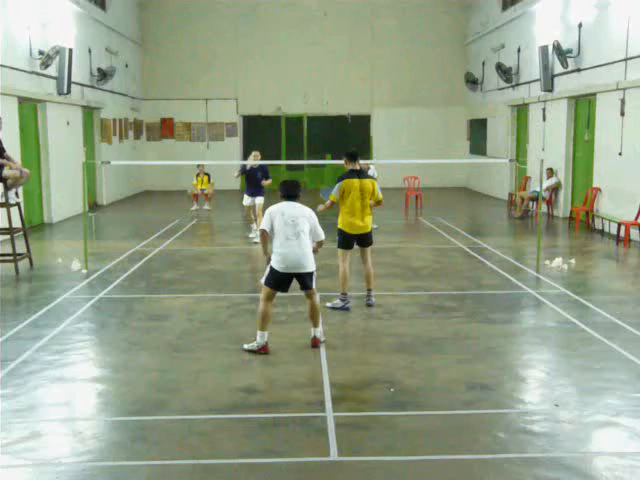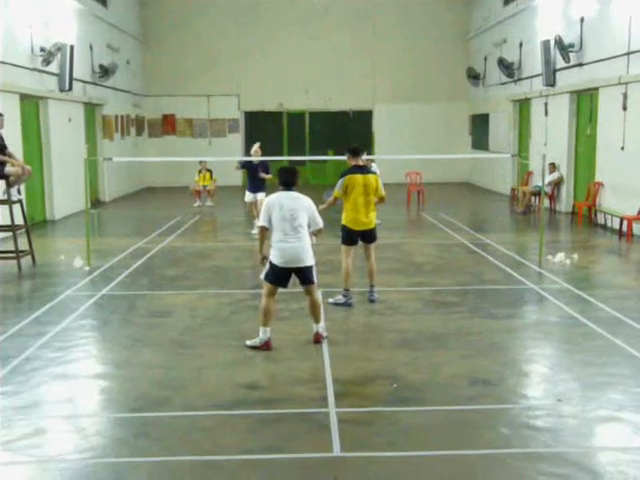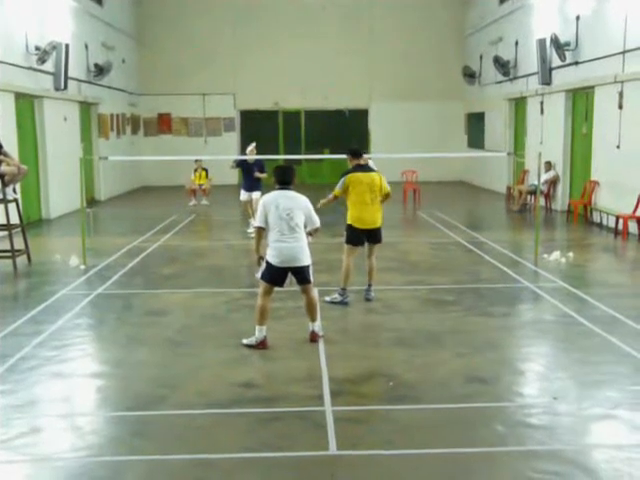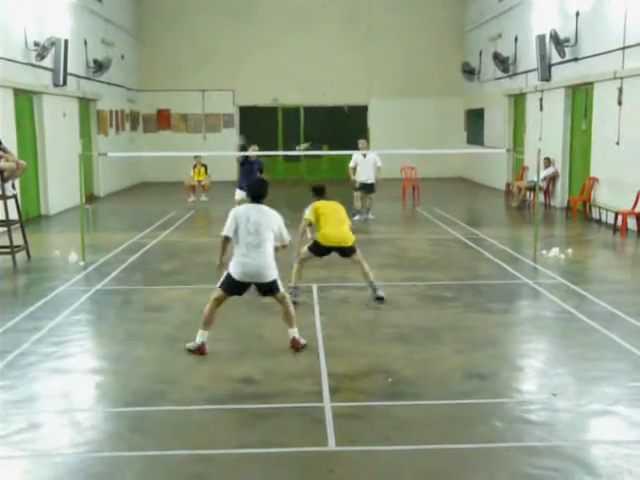
dt=1s
person 1, frame 1
left shoulder: (273, 209)
right shoulder: (308, 211)
left elbow: (263, 232)
right elbow: (320, 240)
left wrist: (267, 254)
right wrist: (313, 250)
left hip: (281, 260)
right hip: (305, 260)
left knee: (266, 298)
right knee: (312, 295)
left ankle: (261, 342)
right ankle: (317, 336)
person 1, frame 2
left shoulder: (271, 200)
right shoulder: (306, 201)
left elbow: (263, 228)
right elbow: (318, 228)
left wrist: (261, 251)
left hip: (280, 255)
right hip: (303, 254)
left knee: (268, 294)
right knee: (312, 291)
left ankle: (264, 338)
right ankle: (319, 331)
person 1, frame 3
left shoulder: (267, 199)
right shoulder: (302, 200)
left elbow: (260, 228)
right elbow: (315, 227)
left wrist: (258, 251)
left hip: (276, 254)
right hip: (300, 253)
left knee: (264, 293)
right knee: (308, 291)
left ankle: (260, 337)
right ankle: (315, 330)
person 1, frame 4
left shoulder: (238, 211)
right shoulder: (274, 216)
left elbow: (226, 237)
right elbow: (285, 243)
left wrist: (221, 258)
left hip: (240, 268)
right hip: (265, 269)
left knee: (216, 301)
right knee: (284, 300)
left ankle: (200, 342)
right ankle: (295, 338)
person 2, frame 1
left shoulder: (344, 180)
right shoulder: (370, 180)
left elbow: (332, 202)
right elbow: (379, 202)
left wrist: (322, 208)
left hip: (347, 226)
right hip: (365, 226)
left knee: (344, 262)
right knee: (367, 260)
left ankle: (344, 300)
right ankle: (370, 296)
person 2, frame 2
left shoulder: (347, 175)
right shoulder: (373, 175)
left elbow: (335, 198)
right elbow: (382, 198)
left wrist: (323, 207)
left hip: (350, 222)
right hip: (369, 222)
left knee: (347, 257)
right knee: (370, 256)
left ankle: (346, 296)
right ankle: (372, 292)
person 2, frame 3
left shoulder: (349, 175)
right shoulder: (377, 174)
left elbow: (334, 196)
right elbow: (387, 195)
left wrist: (322, 203)
left hip: (356, 222)
right hip: (375, 221)
left knee: (348, 257)
right knee: (371, 256)
left ankle: (343, 294)
right ankle: (369, 290)
person 2, frame 4
left shoulder: (314, 206)
right shoulder: (339, 206)
left elbow: (304, 225)
right elbow: (348, 225)
left wrist: (298, 244)
left hip: (325, 239)
right hip: (345, 238)
left knee: (300, 259)
right knee: (360, 261)
left ankle: (293, 293)
right ankle: (375, 290)
